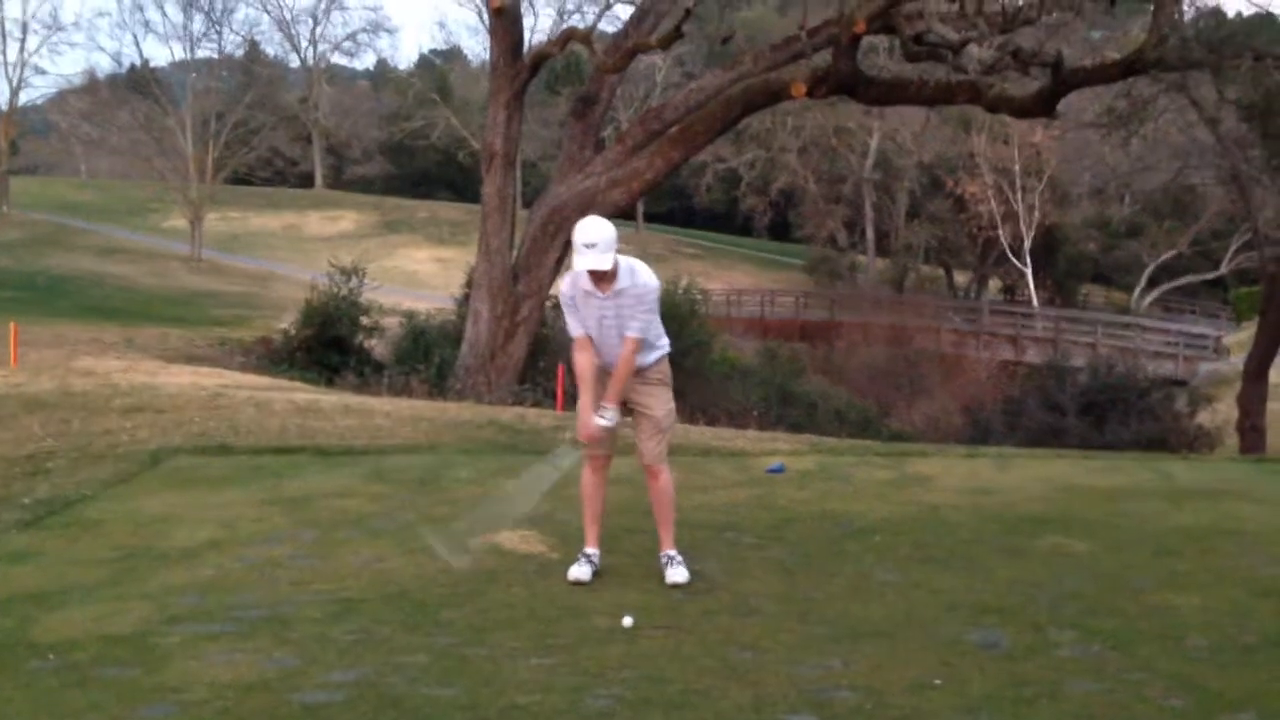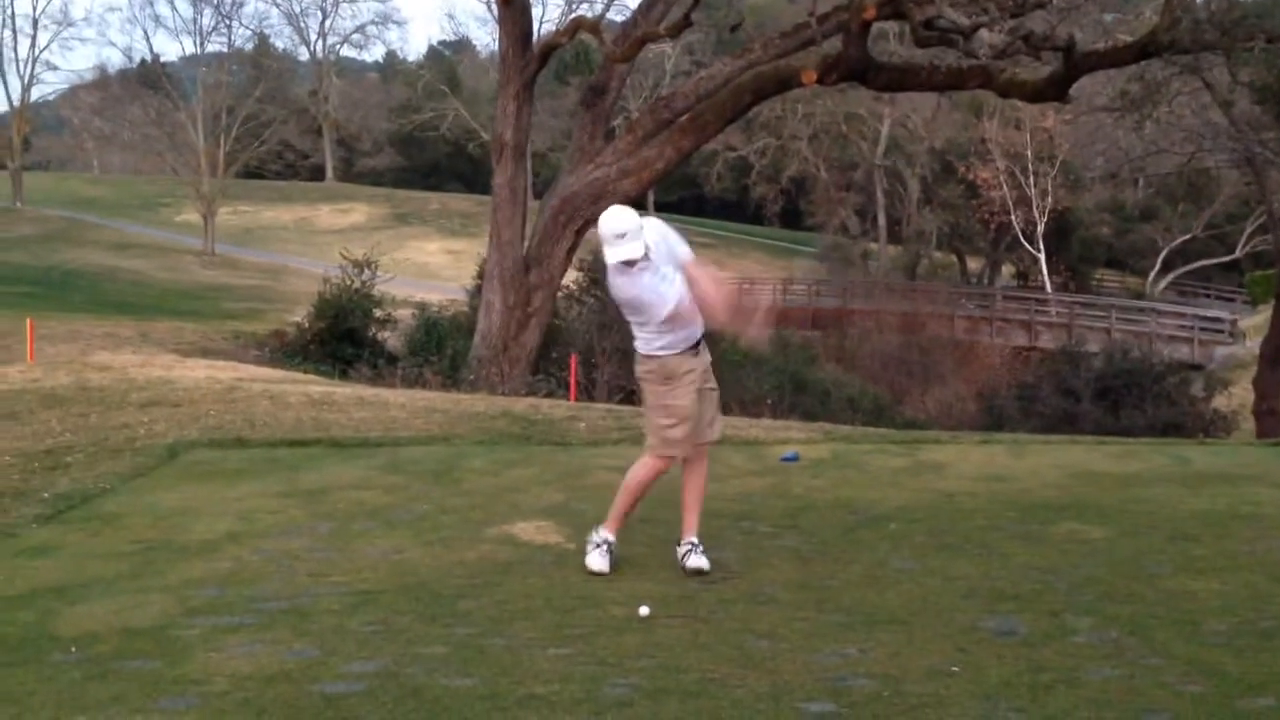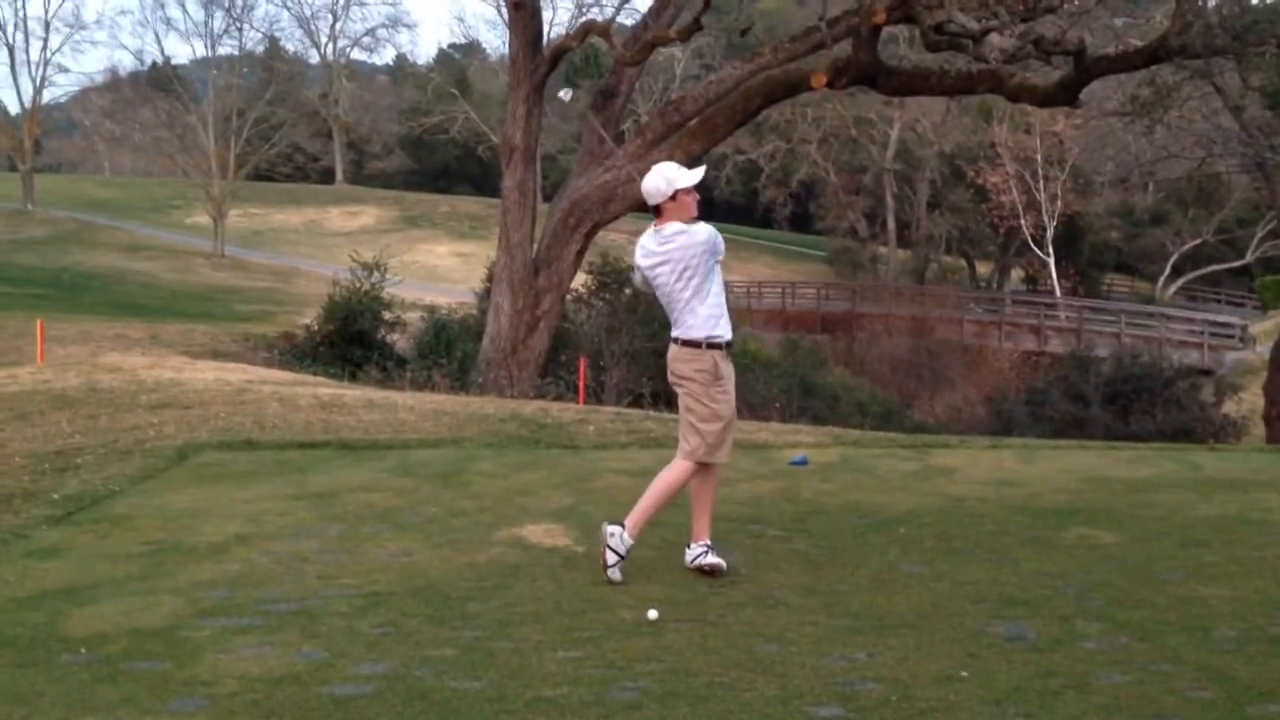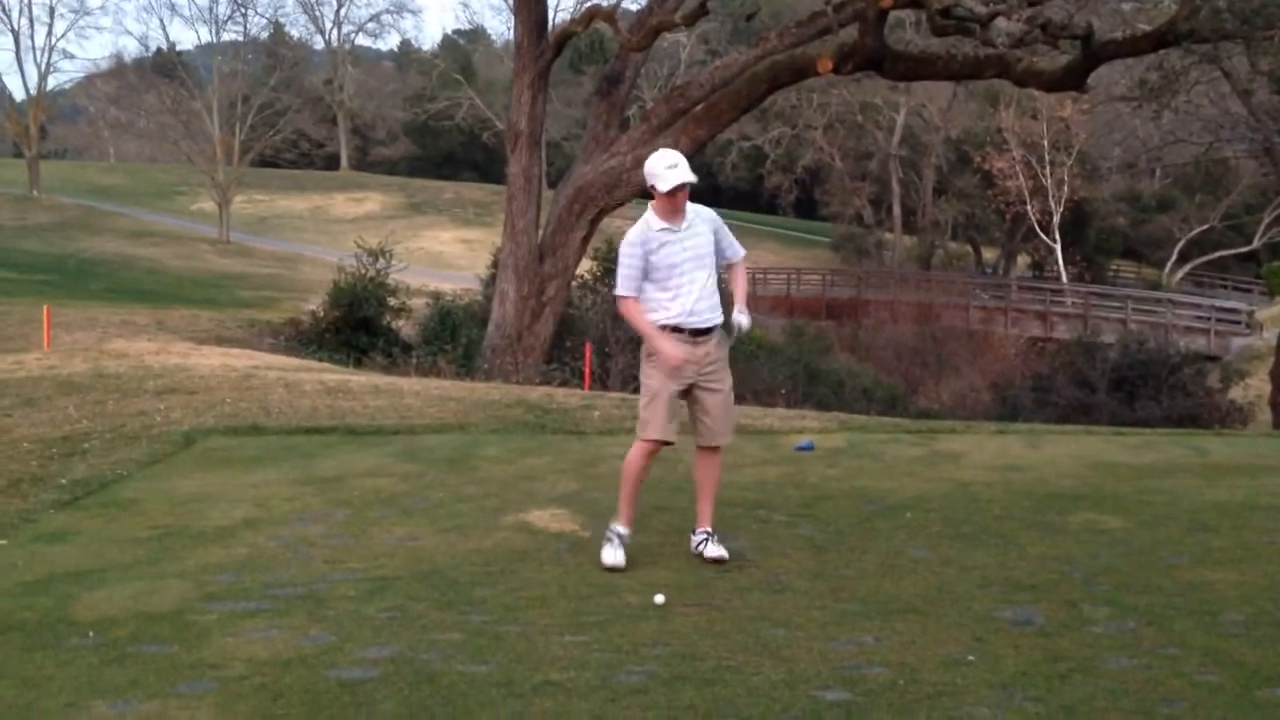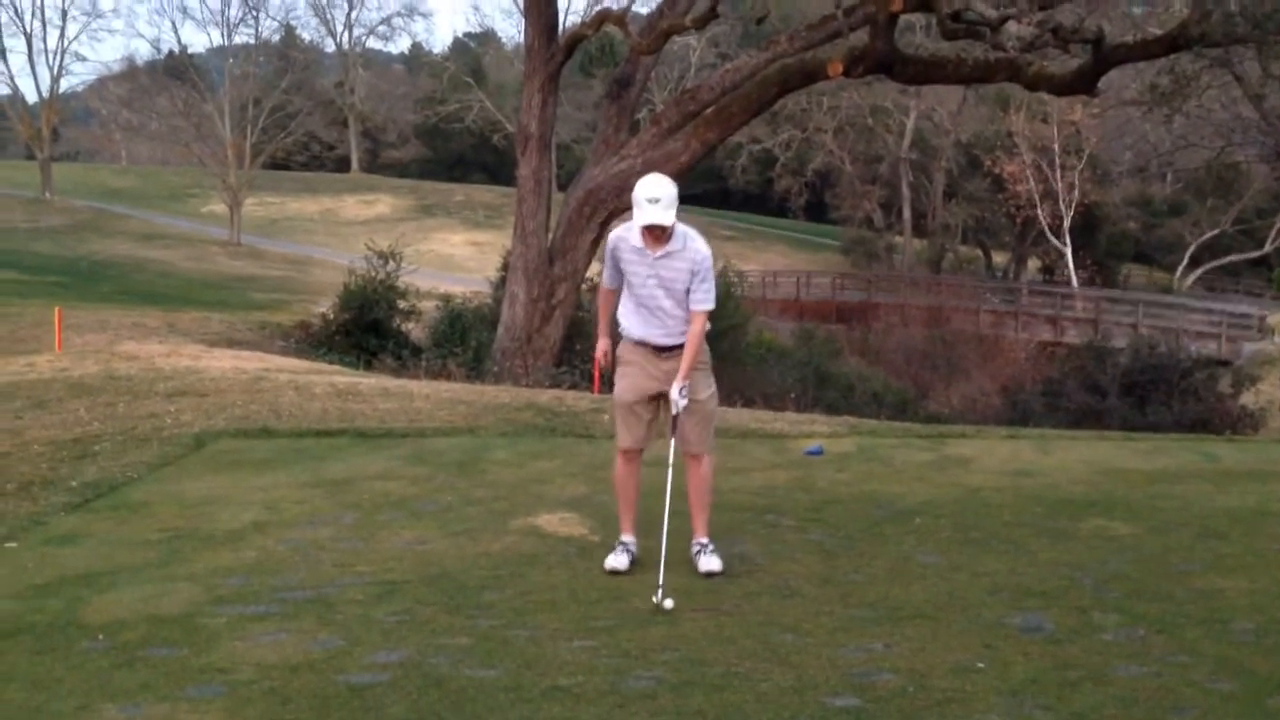
dt=1s
person 1, frame 1
left shoulder: (643, 283)
right shoulder: (570, 287)
left elbow: (630, 350)
right elbow: (583, 350)
left wrist: (610, 407)
right wrist: (587, 410)
left hip: (648, 372)
right hip: (598, 373)
left knee: (654, 464)
right knee: (593, 461)
left ankle: (669, 552)
right ankle: (590, 551)
person 1, frame 2
left shoulder: (653, 229)
right shoulder: (624, 283)
left elbow: (697, 272)
right elbow: (682, 310)
left wrist: (730, 303)
right wrist: (736, 316)
left hip: (695, 352)
right hip: (664, 366)
left knee: (699, 450)
right knee: (661, 457)
left ankle: (689, 541)
right ankle: (606, 534)
person 1, frame 3
left shoulder: (645, 247)
right shoulder: (702, 237)
left hip: (691, 351)
right hip: (704, 357)
left knee: (710, 452)
right knee: (693, 456)
left ankle: (699, 544)
right ankle: (624, 532)
person 1, frame 4
left shoulder: (707, 219)
right shoulder: (638, 238)
left elbow: (735, 260)
right elbow: (627, 302)
left wrist: (740, 305)
right wrist: (661, 343)
left hip: (711, 343)
right hip: (666, 347)
left knee: (712, 442)
right knee: (650, 441)
left ankle: (703, 532)
right ankle: (619, 528)
person 1, frame 5
left shoulder: (697, 251)
right shoulder: (618, 241)
left elbow: (698, 319)
left wrist: (681, 378)
right wrist: (603, 335)
left hip: (686, 354)
right hip: (636, 354)
left knee: (697, 450)
right knee: (628, 450)
left ankle: (701, 541)
right ankle: (626, 539)
